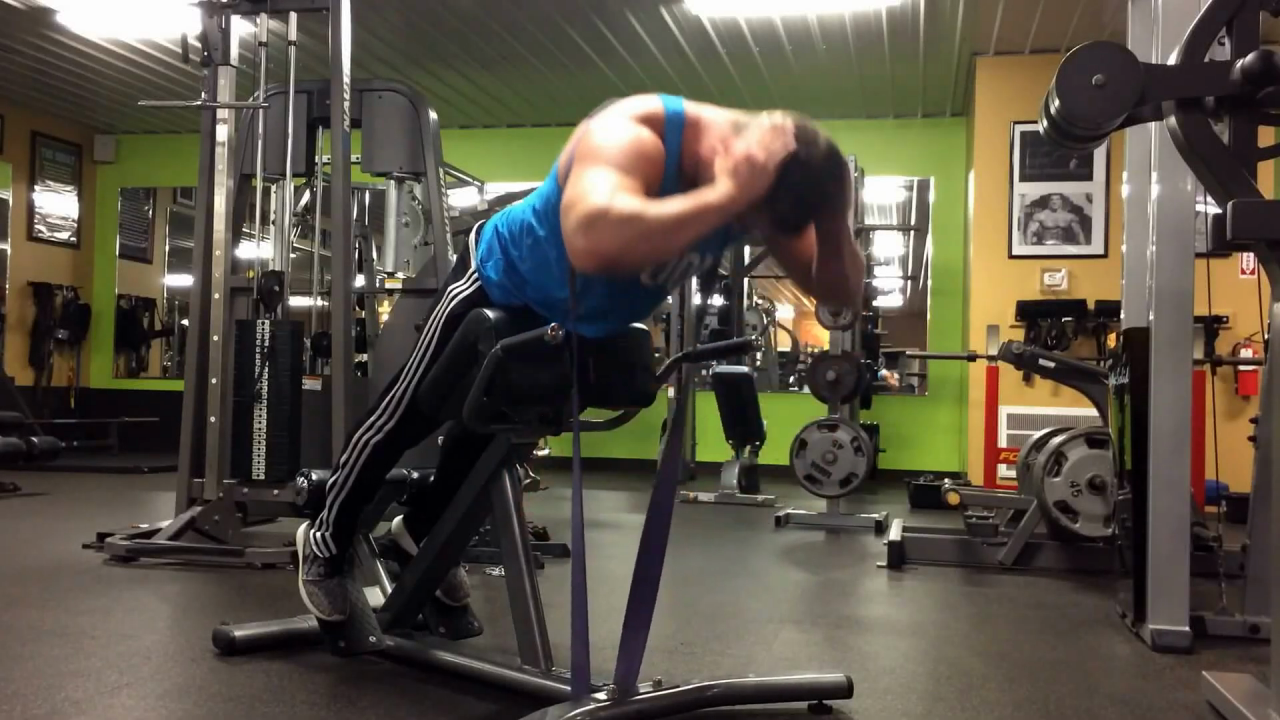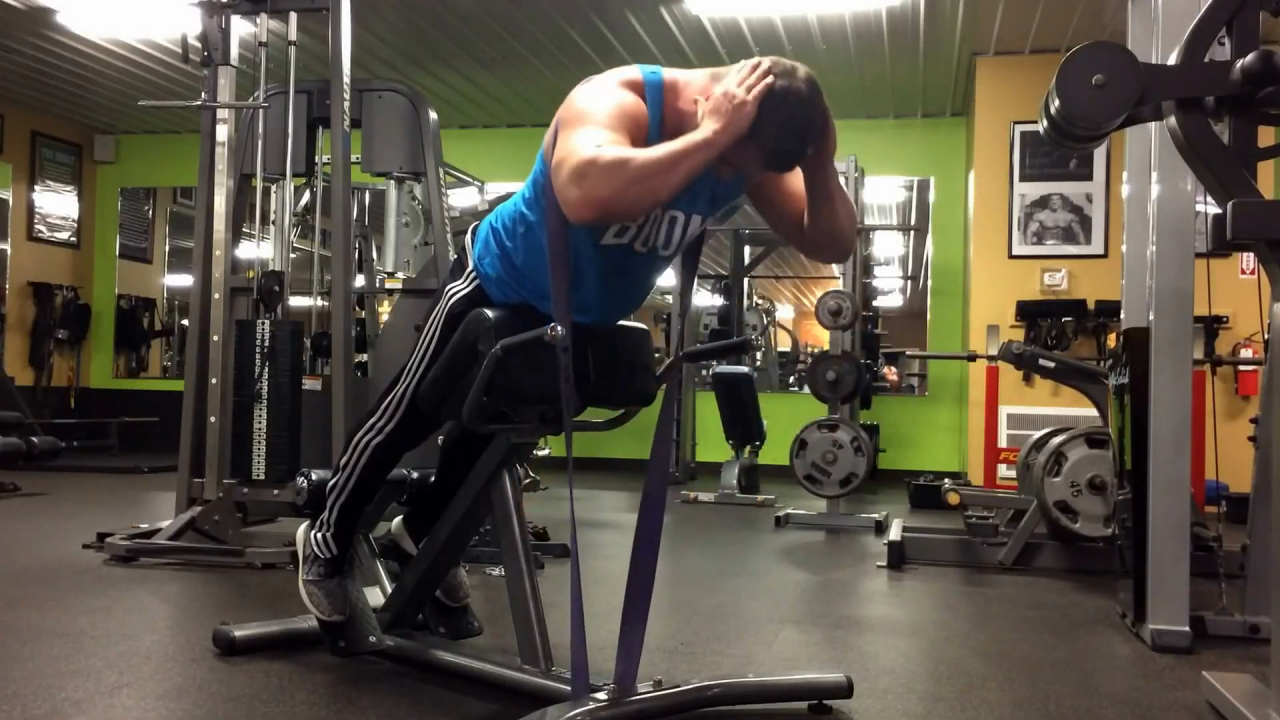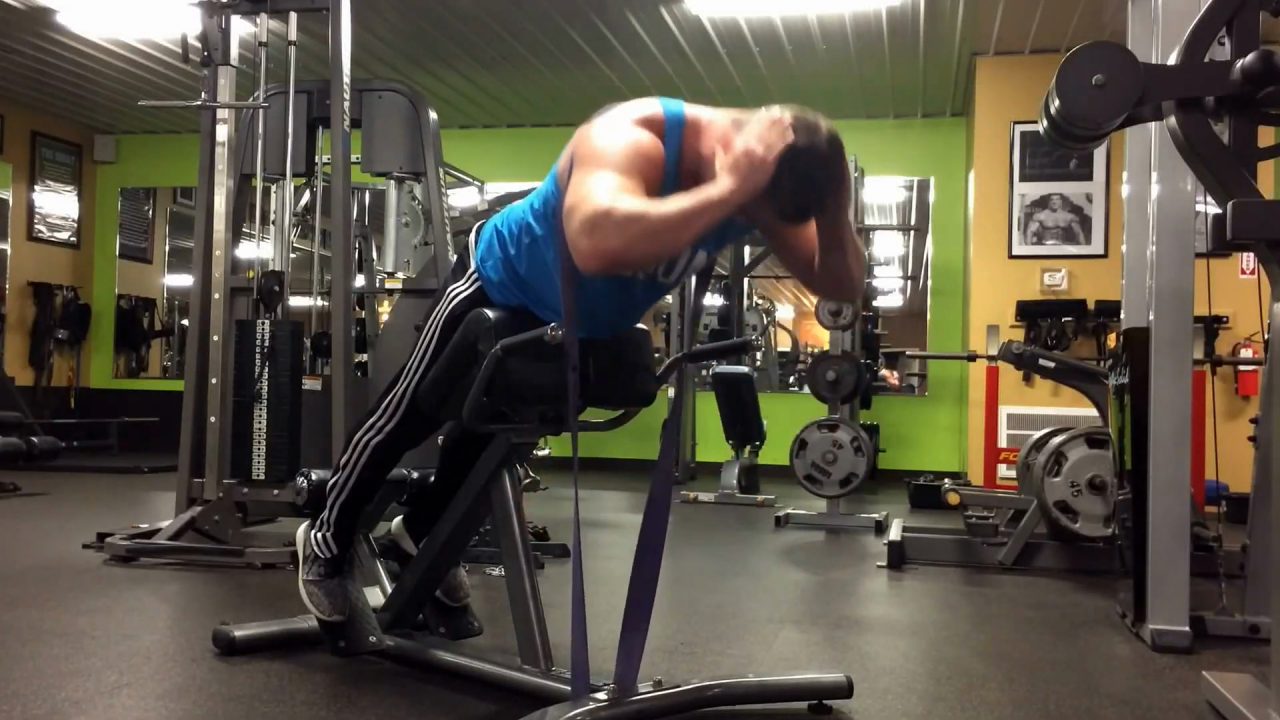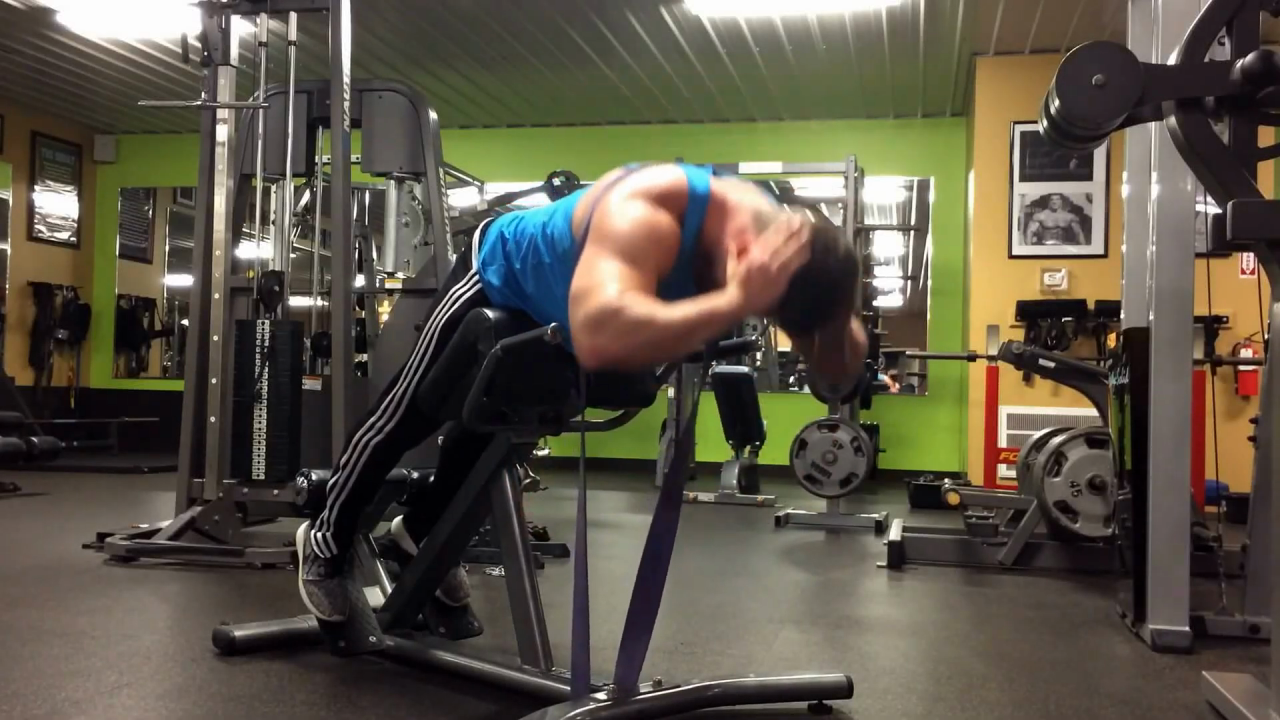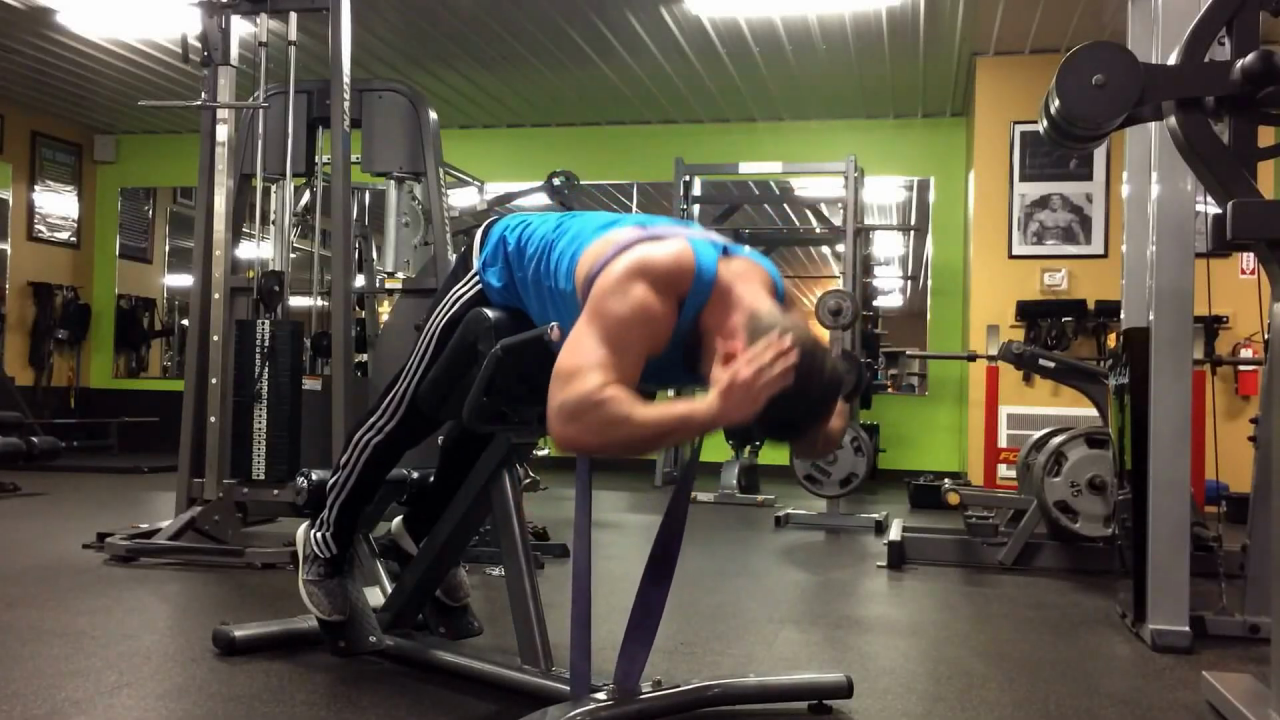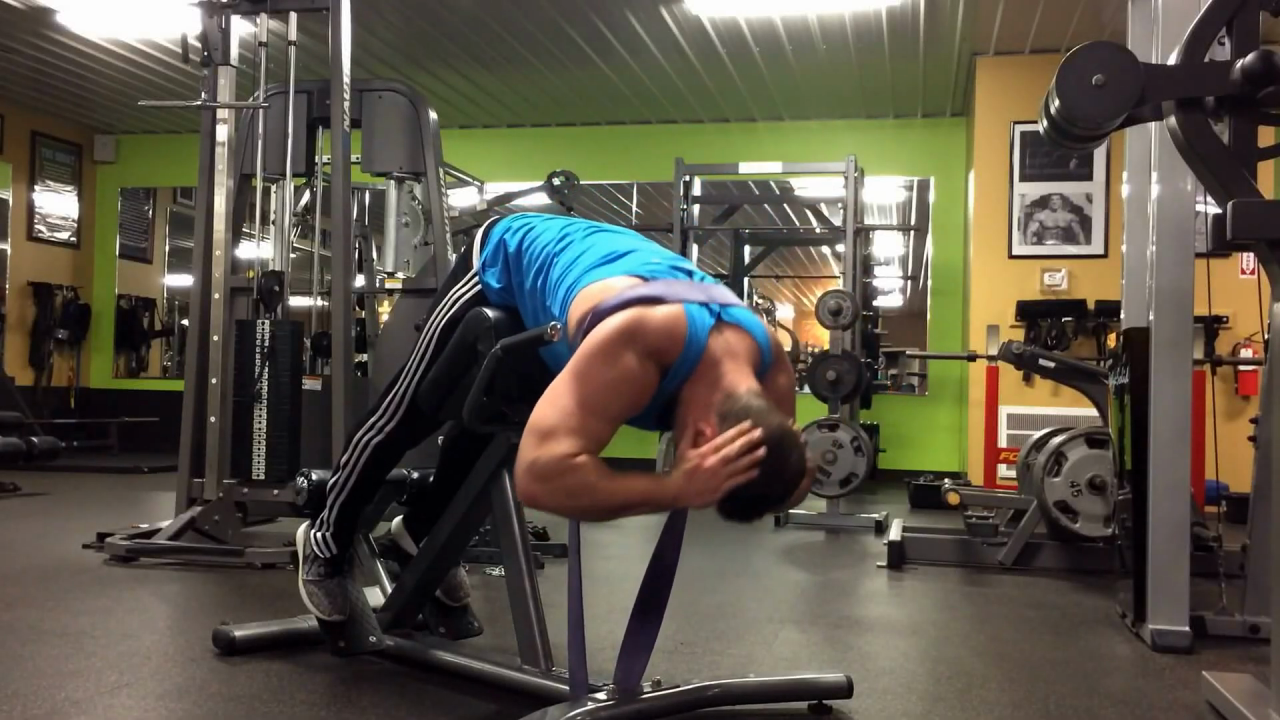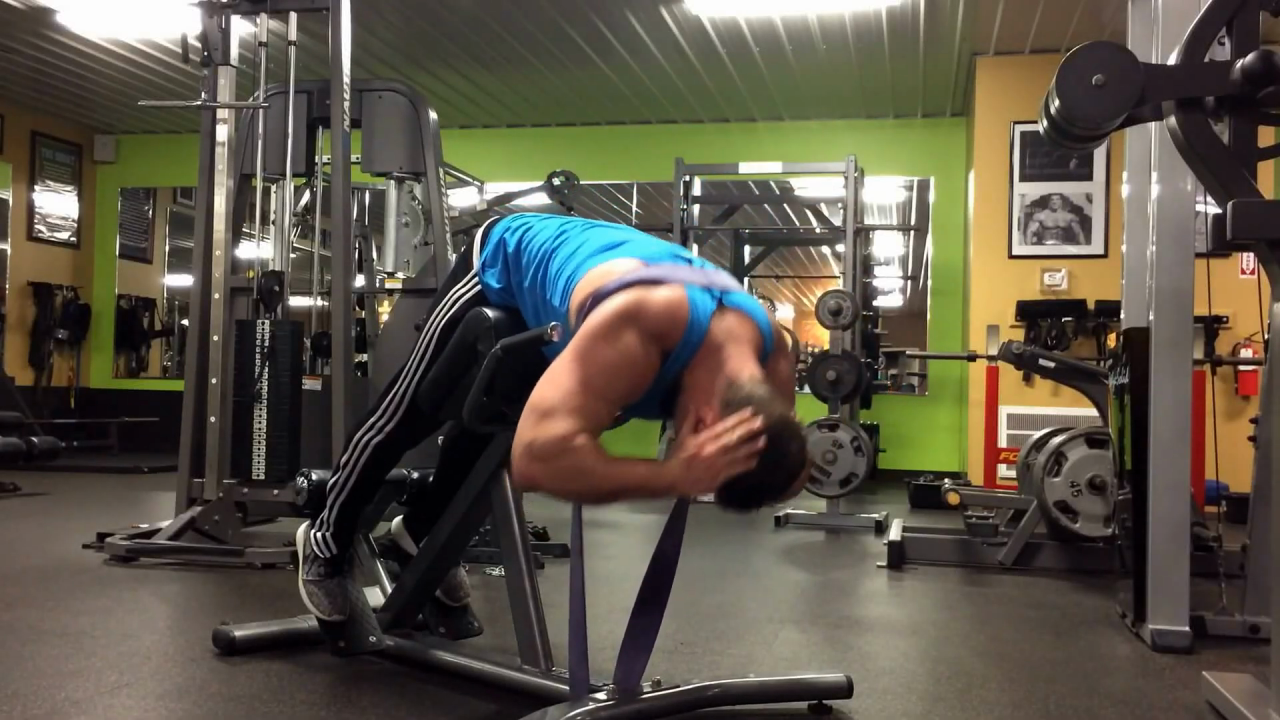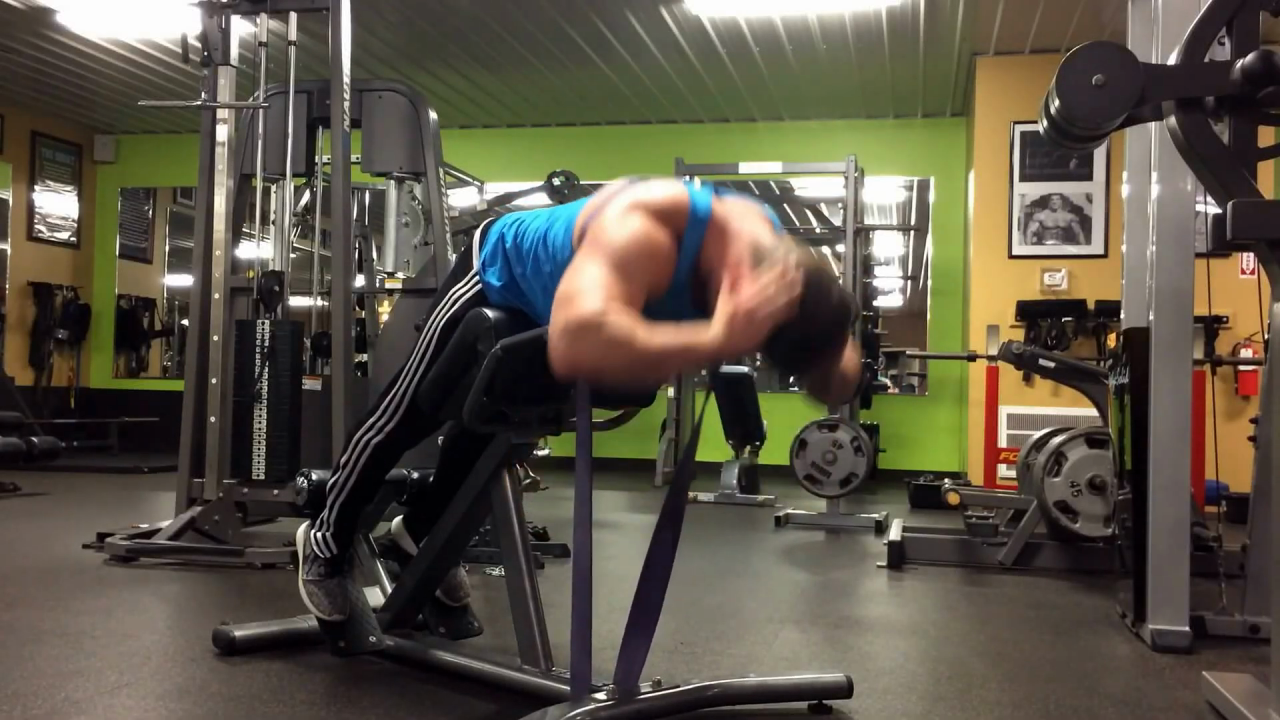
dt=0.2s
person 1, frame 1
left shoulder: (768, 189)
right shoulder: (632, 135)
left elbow: (841, 292)
right elbow: (593, 241)
left wrist: (832, 217)
right wrist: (725, 195)
left hip: (574, 321)
right hip: (501, 283)
left knee: (491, 433)
right knee: (405, 420)
left ankle: (425, 532)
right ankle: (327, 543)
person 1, frame 2
left shoulder: (743, 157)
right shoulder: (615, 101)
left elbow: (832, 245)
right elbow: (587, 194)
left wrist: (819, 165)
right wrist: (711, 135)
left hip: (584, 319)
right hip: (500, 285)
right knee: (406, 420)
left ankle: (424, 533)
right ankle: (326, 544)
person 1, frame 3
left shoulder: (757, 179)
right shoulder: (630, 136)
left elbow: (842, 286)
right elbow: (597, 243)
left wrist: (833, 211)
right wrist: (728, 189)
right hip: (502, 284)
right knee: (406, 420)
left ankle: (423, 531)
right ankle: (326, 543)
person 1, frame 4
left shoulder: (773, 239)
right shoulder: (649, 210)
left elbow: (843, 366)
right elbow: (598, 336)
left wrist: (836, 320)
right wrist: (734, 302)
left hip: (557, 320)
right hip: (504, 277)
right knee: (408, 417)
left ankle: (422, 530)
right ankle: (327, 542)
person 1, frame 5
left shoulder: (773, 309)
right shoulder: (646, 287)
left elbow: (813, 415)
right elbow: (571, 419)
left wrist: (823, 427)
right wrist: (713, 409)
left hip: (563, 301)
right hip: (505, 272)
right knee: (411, 416)
left ankle: (424, 530)
right ankle: (327, 543)
person 1, frame 6
left shoulder: (765, 363)
right shoulder: (635, 343)
left elbow: (777, 461)
right elbow: (539, 473)
left wrist: (787, 482)
right wrist: (678, 489)
left hip: (568, 261)
right hip: (507, 266)
right knee: (409, 417)
left ankle: (422, 531)
right ankle: (325, 544)
person 1, frame 7
left shoulder: (769, 354)
right shoulder: (636, 326)
left elbow: (774, 456)
right elbow: (536, 456)
left wrist: (785, 474)
right wrist: (674, 475)
right hip: (508, 267)
right knee: (410, 417)
left ankle: (423, 530)
right ankle: (327, 544)
person 1, frame 8
left shoulder: (784, 266)
right shoulder: (643, 229)
left elbow: (838, 381)
right elbow: (577, 345)
left wrist: (837, 369)
right wrist: (718, 335)
left hip: (559, 304)
right hip: (505, 276)
right knee: (409, 417)
left ankle: (423, 531)
right ankle: (327, 543)
